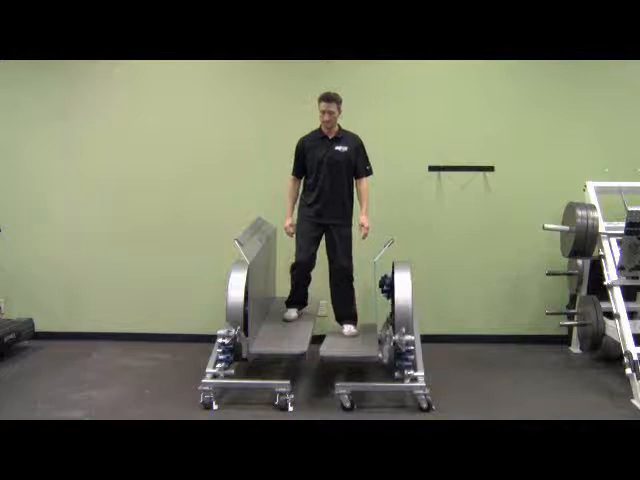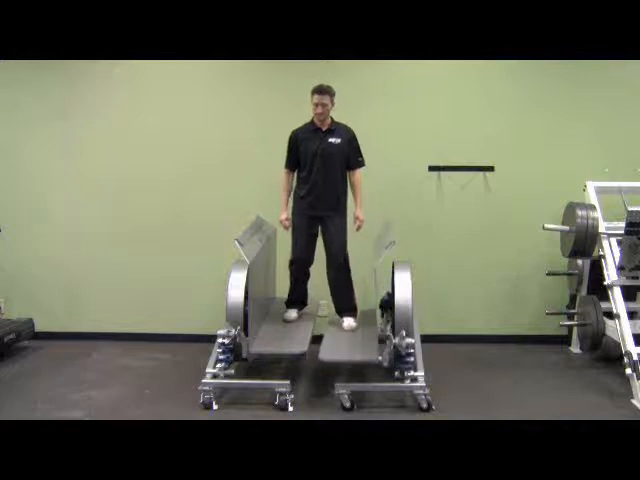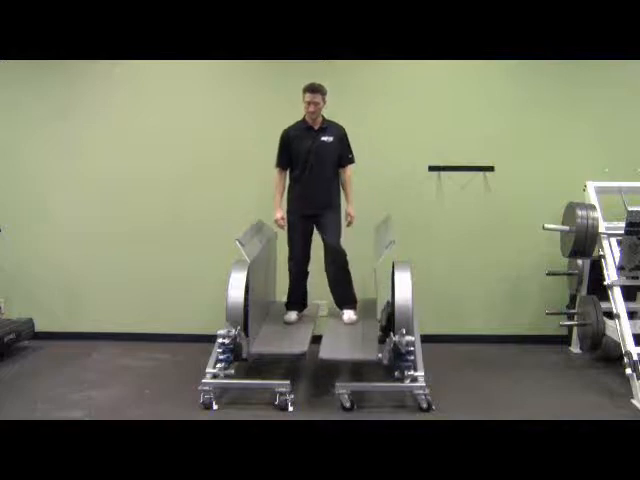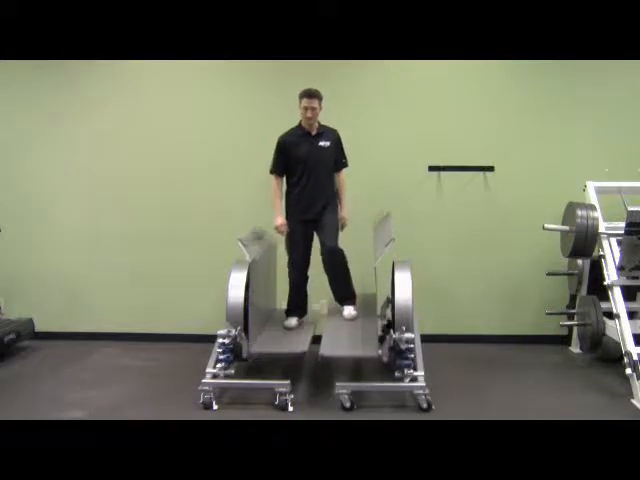
dt=0.2s
person 1, frame 1
left shoulder: (353, 142)
right shoulder: (306, 142)
left elbow: (362, 179)
right elbow: (295, 179)
left wrist: (364, 213)
right wrist: (289, 214)
left hip: (340, 217)
right hip: (309, 214)
left knee: (342, 267)
right knee: (302, 261)
left ankle: (347, 319)
right ankle: (295, 304)
person 1, frame 2
left shoulder: (346, 134)
right shoulder: (298, 135)
left elbow: (354, 172)
right elbow: (289, 173)
left wrist: (358, 206)
right wrist: (284, 208)
left hip: (334, 209)
right hip: (304, 208)
left knee: (338, 259)
right knee: (300, 258)
left ankle: (347, 312)
right ankle: (295, 304)
person 1, frame 3
left shoulder: (337, 132)
right shoulder: (290, 134)
left elbow: (345, 169)
right elbow: (281, 172)
left wrist: (350, 203)
right wrist: (278, 207)
left hip: (329, 207)
right hip: (299, 208)
left knee: (335, 251)
right knee: (298, 258)
left ankle: (347, 305)
right ankle: (295, 306)
person 1, frame 4
left shoulder: (332, 137)
right shoulder: (287, 140)
left elbow: (338, 174)
right elbow: (277, 178)
left wrist: (343, 207)
right wrist: (278, 214)
left hip: (326, 209)
right hip: (298, 212)
left knee: (332, 250)
right knee: (298, 262)
left ankle: (347, 301)
right ankle: (296, 311)
